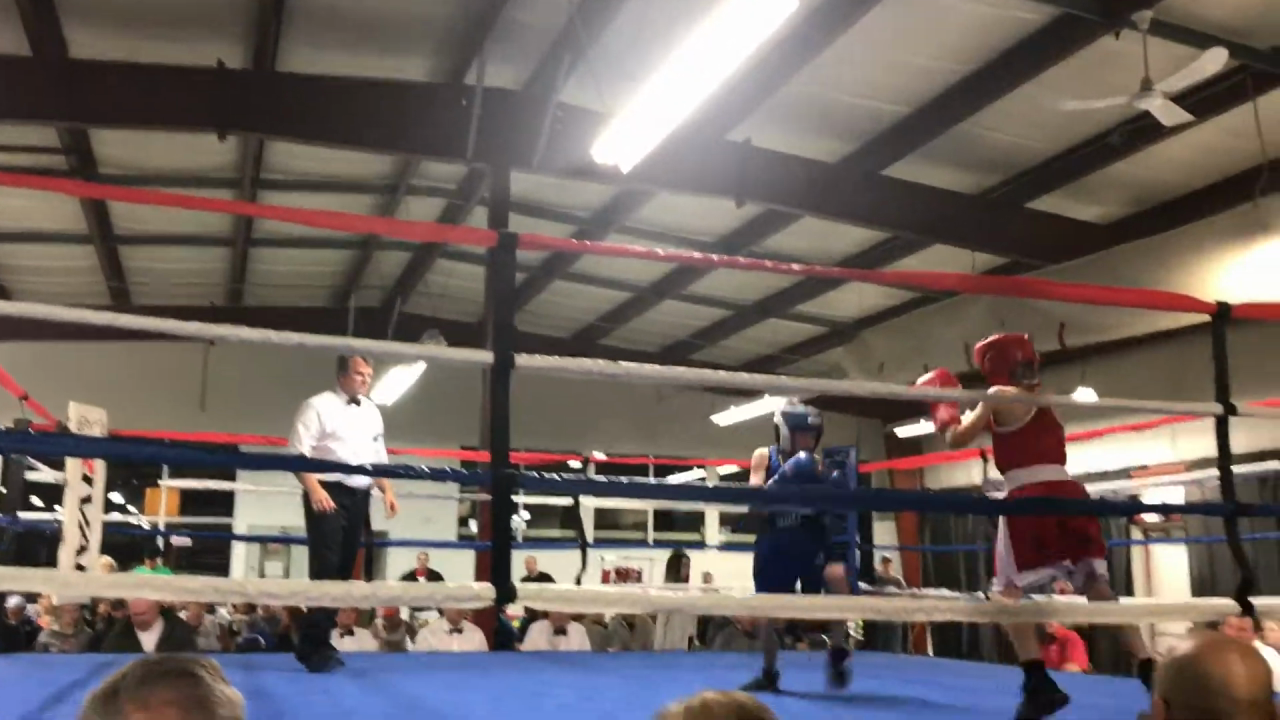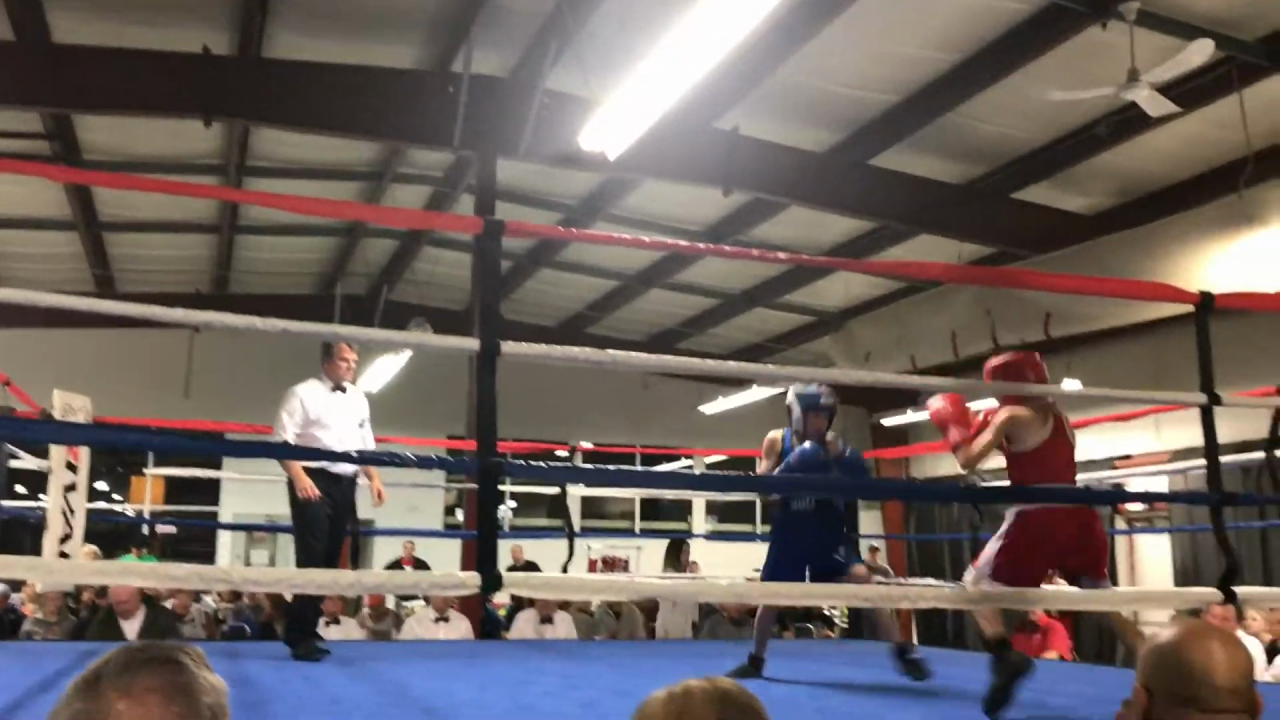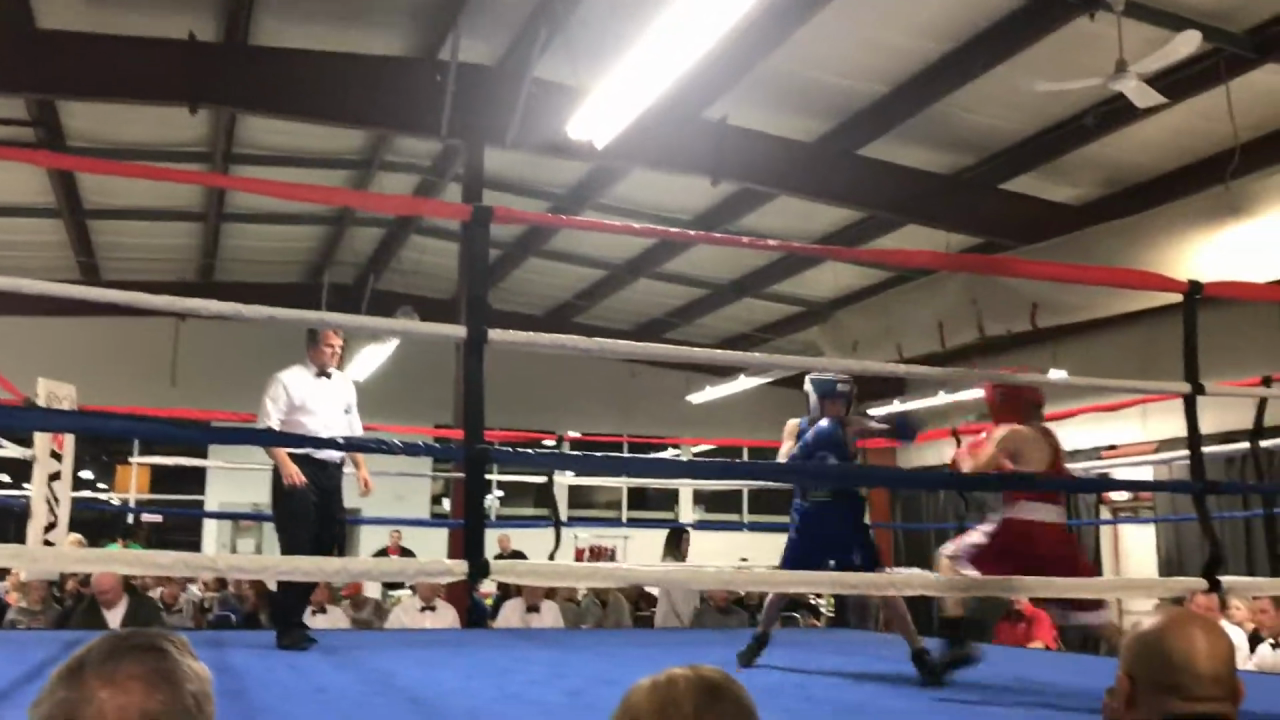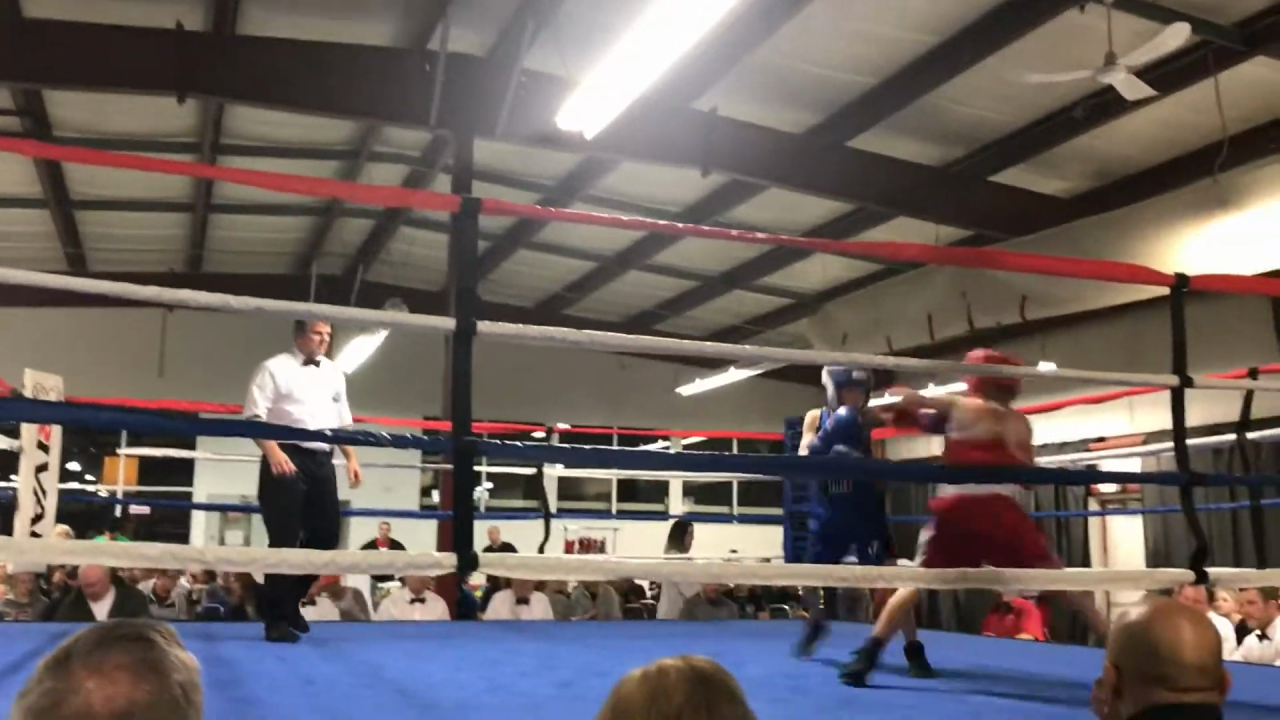
dt=0.1s
person 1, frame 1
left shoulder: (999, 396)
left elbow: (956, 439)
left wrist: (941, 408)
left hip: (1028, 496)
right hip: (1068, 493)
left knee: (1010, 591)
right knee: (1098, 589)
left ankle: (1039, 686)
right ankle: (1149, 669)
person 1, frame 2
left shoulder: (1012, 417)
right shoulder: (1057, 417)
left elbow: (969, 459)
left wrist: (952, 428)
left hip: (1035, 518)
right hip: (1078, 517)
left knee: (977, 587)
left ankle: (1006, 659)
person 1, frame 3
left shoulder: (1010, 434)
right shoulder: (1045, 437)
left elbow: (972, 469)
left wrist: (966, 454)
left hip: (1020, 526)
right hip: (1055, 532)
left knee: (950, 557)
right knee: (1094, 612)
left ankle: (956, 641)
person 1, frame 4
left shoulder: (956, 404)
right shoulder: (1013, 420)
right elbow: (1025, 465)
left hip: (951, 503)
right hip: (996, 505)
left knee: (916, 584)
left ankle: (867, 657)
person 2, frame 1
left shoulder: (372, 412)
right shoulder: (318, 406)
left elbow: (377, 459)
right elbow: (298, 453)
left wrist: (387, 491)
right wrist: (314, 489)
left hip: (357, 498)
right hip: (328, 495)
left knee: (342, 572)
right knee: (326, 569)
left ankle: (311, 645)
right ankle: (317, 647)
person 2, frame 2
left shoulder: (358, 399)
right shoulder: (303, 393)
left elbow: (364, 446)
right elbow: (283, 440)
left wrist: (373, 478)
right wrist: (299, 477)
left hip: (344, 485)
right hip: (313, 483)
left knee: (329, 562)
right knee: (313, 559)
left ankle: (300, 631)
right ankle: (303, 638)
person 2, frame 3
left shoulder: (345, 384)
right shoulder: (288, 380)
left elbow: (352, 433)
right elbow: (267, 427)
left wrist: (361, 467)
right wrist: (284, 464)
left hip: (330, 472)
right hip: (299, 470)
left knee: (325, 547)
right knee: (298, 547)
left ankle: (291, 618)
right ankle: (289, 627)
person 2, frame 4
left shoulder: (333, 373)
right shoulder: (275, 368)
left elbow: (342, 421)
right elbow: (255, 414)
left wrist: (351, 458)
right wrist: (272, 451)
left hip: (322, 461)
right hip: (287, 461)
left knee: (325, 536)
right knee: (284, 540)
left ankle: (288, 603)
right ankle: (278, 620)
person 3, frame 1
left shoulder: (812, 461)
right shoulder: (763, 457)
right wrist: (782, 480)
left hip: (810, 538)
right hip: (774, 541)
left knee: (838, 576)
left ankle: (839, 650)
right ankle: (769, 673)
person 3, frame 2
left shoulder: (830, 442)
right shoulder: (776, 440)
left wrist: (850, 472)
right wrist: (787, 470)
left hip: (826, 525)
right hip: (789, 527)
left knee: (860, 577)
left ankle: (902, 650)
right ankle: (755, 660)
person 3, frame 3
left shoulder: (849, 427)
right shoulder: (796, 427)
right wrist: (805, 449)
left hip: (845, 515)
right hip: (809, 516)
left ankle: (920, 654)
right ankle: (760, 638)
person 3, frame 4
right shoulder: (816, 418)
right wrist: (824, 440)
left hip: (867, 506)
right hip: (831, 508)
left ankle: (914, 649)
right ankle: (817, 621)
